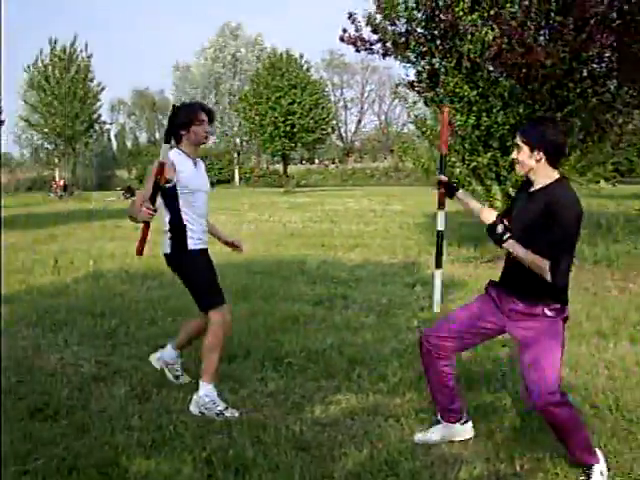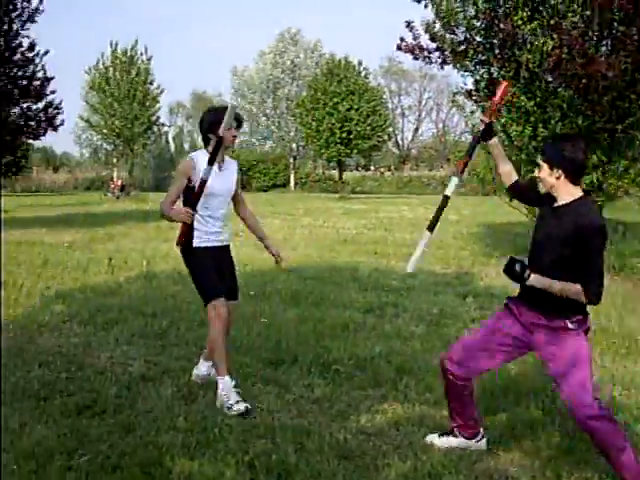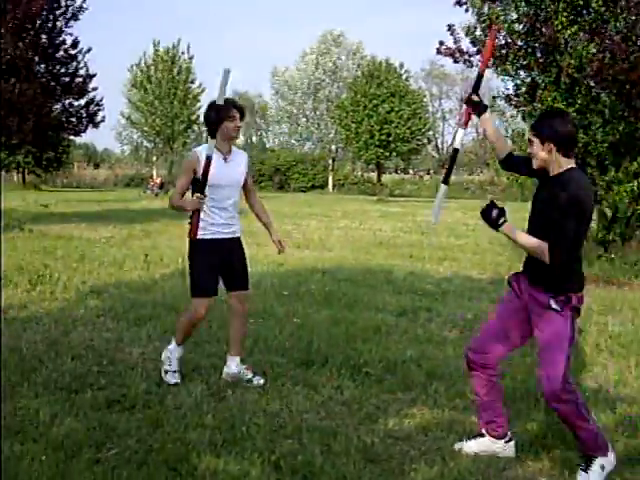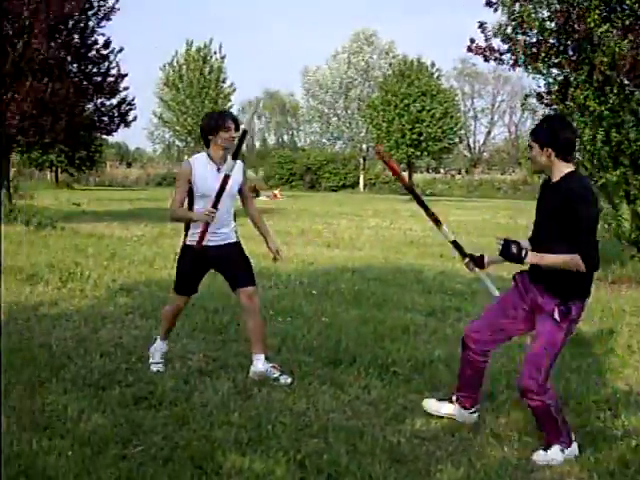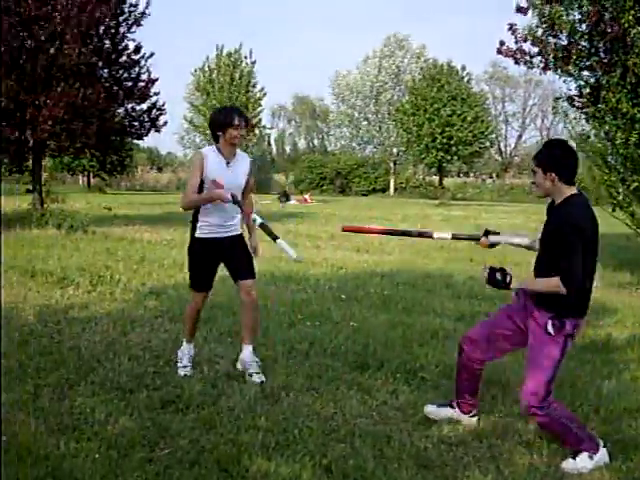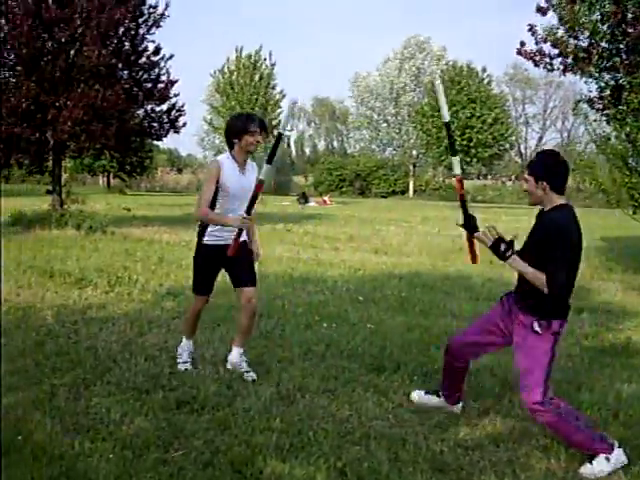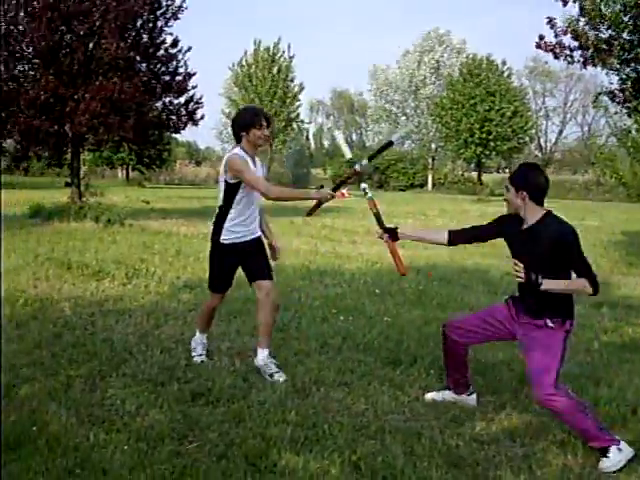
dt=0.2s
person 1, frame 1
left shoulder: (563, 203)
right shoulder: (528, 189)
left elbow: (555, 274)
right elbow: (502, 222)
left wrist: (508, 243)
right wrist: (459, 195)
left hip: (541, 313)
right hip: (500, 298)
left knee: (544, 395)
right knee: (432, 341)
right ankle: (454, 422)
person 1, frame 2
left shoulder: (588, 222)
right shoulder: (549, 199)
left elbow: (591, 292)
right elbow: (513, 185)
left wrist: (532, 278)
right wrist: (492, 140)
left hip: (562, 328)
right hip: (520, 314)
left knee: (586, 410)
right knee: (454, 366)
right ankle: (468, 434)
person 1, frame 3
left shoulder: (573, 191)
right shoulder: (550, 175)
left elbow: (556, 257)
right elbow: (508, 158)
left wrist: (505, 227)
right wrist: (483, 115)
left hip: (557, 300)
right hip: (525, 288)
left knee: (554, 387)
right knee: (479, 357)
right ankle: (497, 435)
person 1, frame 4
left shoulder: (579, 193)
right shoulder: (551, 185)
left elbow: (588, 261)
left wrist: (526, 256)
right wrist: (490, 259)
left hip: (560, 303)
right hip: (530, 288)
left knee: (531, 384)
right knee: (475, 338)
left ankle: (563, 443)
right ankle: (465, 405)
person 1, frame 5
left shoulder: (575, 216)
right shoulder: (559, 207)
left elbow: (570, 282)
left wrist: (514, 282)
left hip: (557, 319)
right hip: (529, 305)
left knee: (534, 400)
right knee: (472, 345)
left ankle: (592, 450)
right ankle: (465, 408)
person 1, frame 6
left shoulder: (560, 224)
right shoulder: (549, 215)
left elbow: (552, 285)
left wrist: (508, 258)
right wrist: (479, 233)
left hip: (540, 322)
right hip: (514, 307)
left knee: (535, 399)
right knee: (458, 345)
left ankle: (606, 451)
right ankle: (450, 398)
person 1, frame 7
left shoulder: (561, 232)
right shoulder: (511, 223)
left elbow: (590, 285)
right elbow: (457, 237)
left wrist: (541, 282)
right wrist: (400, 234)
left hip: (548, 322)
right hip: (518, 310)
left knee: (547, 391)
right knee: (453, 330)
left ankle: (611, 445)
right ankle: (461, 391)
person 2, frame 1
left shoulder: (199, 164)
right shoulder: (169, 163)
right elbow: (134, 208)
left wrist: (223, 237)
right wrist: (142, 212)
left hip: (197, 249)
right hip: (184, 252)
left knee: (210, 315)
right knee: (221, 319)
left ankle: (167, 355)
right ankle: (205, 396)
person 2, frame 2
left shoulder: (233, 167)
right shoulder: (191, 163)
left elbow: (242, 208)
right elbow: (165, 206)
left wrist: (266, 242)
right wrist: (177, 214)
left hip: (221, 247)
right hip: (197, 248)
left knee: (225, 311)
right knee: (218, 311)
left ankle: (205, 367)
right ankle: (226, 387)
person 2, frame 3
left shoulder: (243, 158)
right shoulder: (197, 157)
left elbow: (252, 198)
right elbow: (173, 199)
left wrist: (272, 231)
right wrist: (187, 204)
left hip: (232, 240)
right hip: (204, 241)
left knee: (241, 304)
right knee: (200, 309)
left ankle: (235, 366)
right ankle: (173, 352)
person 2, frame 4
left shoulder: (238, 167)
right shoulder: (190, 166)
left elbow: (249, 206)
right elbow: (174, 212)
left wrist: (269, 239)
right wrist: (195, 216)
left hip: (229, 245)
right hip: (197, 247)
left knee: (251, 300)
right knee: (178, 303)
left ankle: (260, 363)
right ankle: (160, 346)
person 2, frame 5
left shoulder: (246, 162)
right shoulder: (201, 157)
right elbow: (187, 201)
left wrist: (252, 234)
right wrist: (213, 194)
left hip: (233, 237)
right hip: (203, 239)
left knee: (249, 294)
right knee: (198, 300)
left ankle: (248, 356)
right ankle: (187, 350)
person 2, frame 6
left shoulder: (253, 169)
right shoulder: (218, 166)
right elbow: (201, 212)
left wrist: (253, 240)
right wrist: (228, 220)
left hip: (238, 245)
right hip: (210, 245)
left knee: (250, 301)
right knee: (200, 302)
left ankle: (237, 356)
right ankle: (186, 345)
person 2, frame 7
left shoulder: (256, 161)
right shoulder: (235, 159)
right elbow: (268, 192)
left wrist: (270, 238)
right wrist: (313, 194)
left hip: (252, 240)
right hip: (227, 242)
left knee: (268, 295)
right knee: (216, 299)
left ankle: (264, 356)
right ankle: (200, 338)
